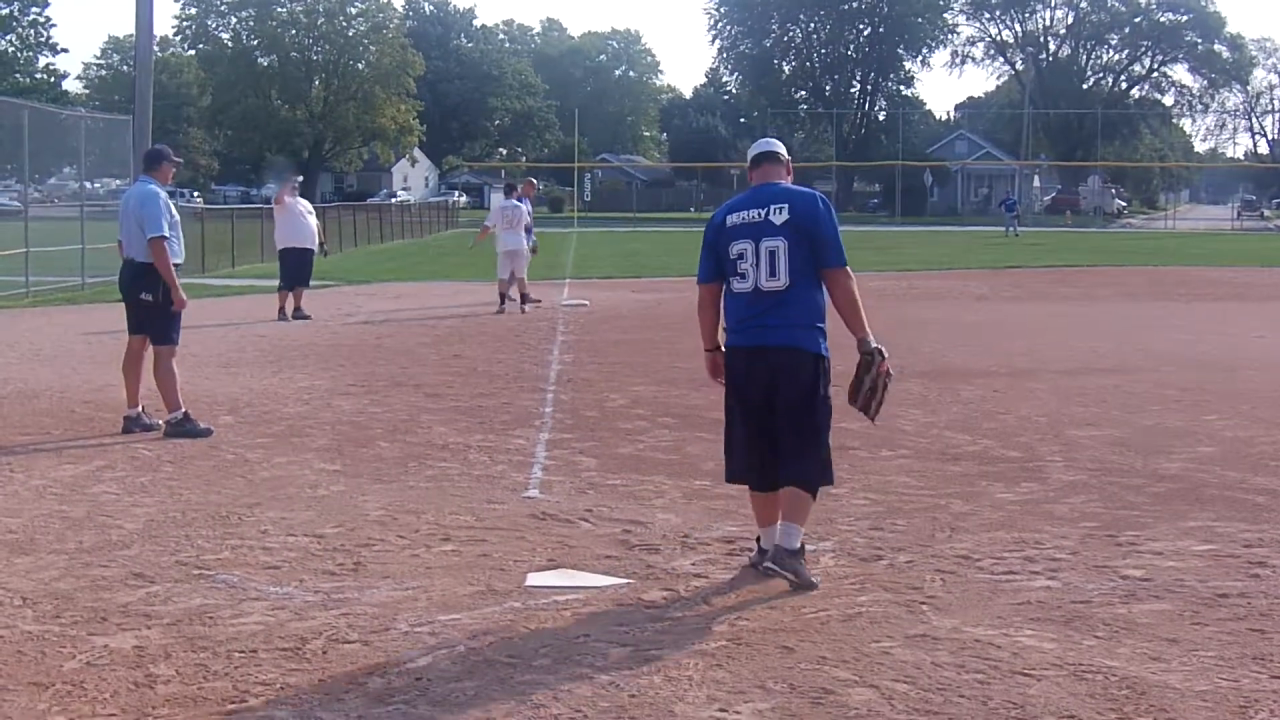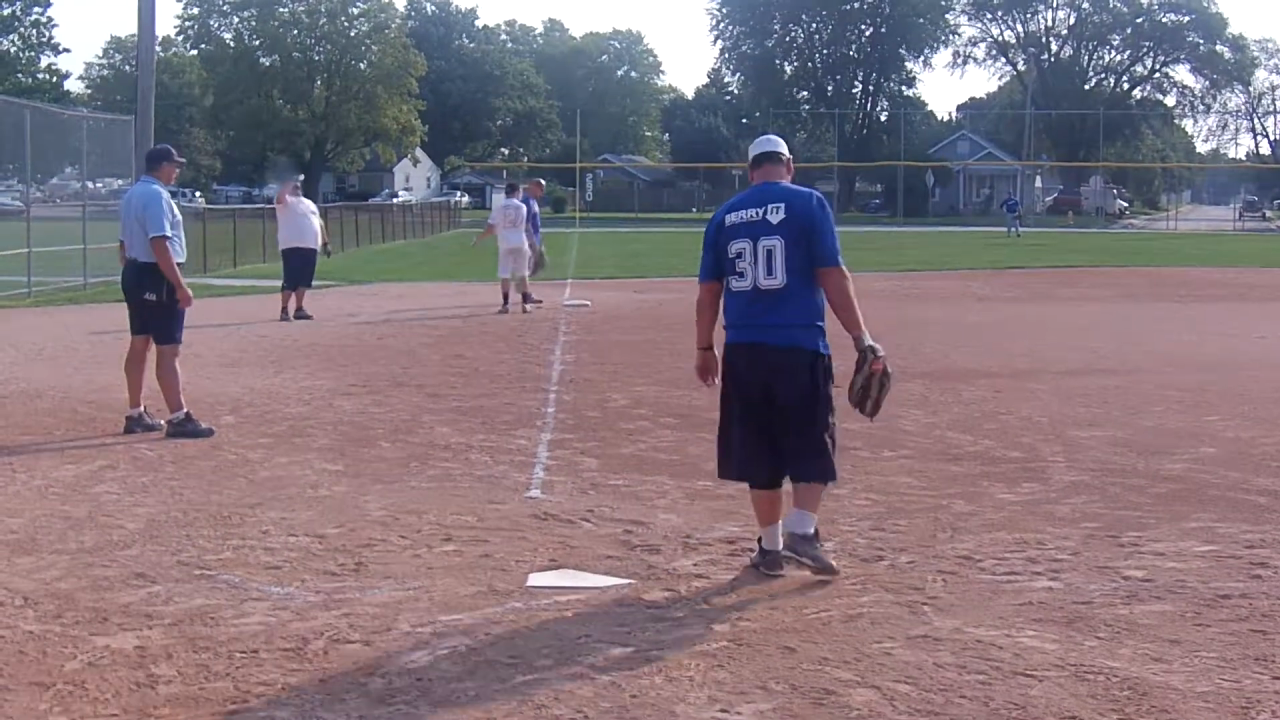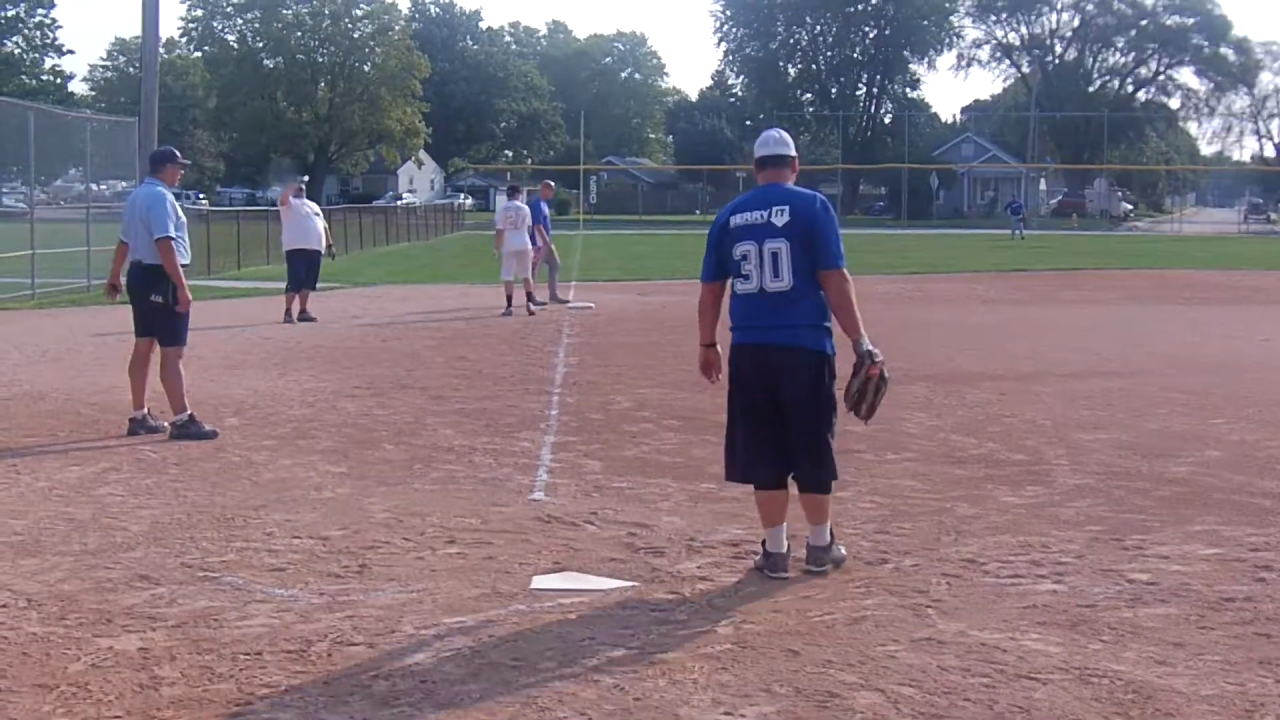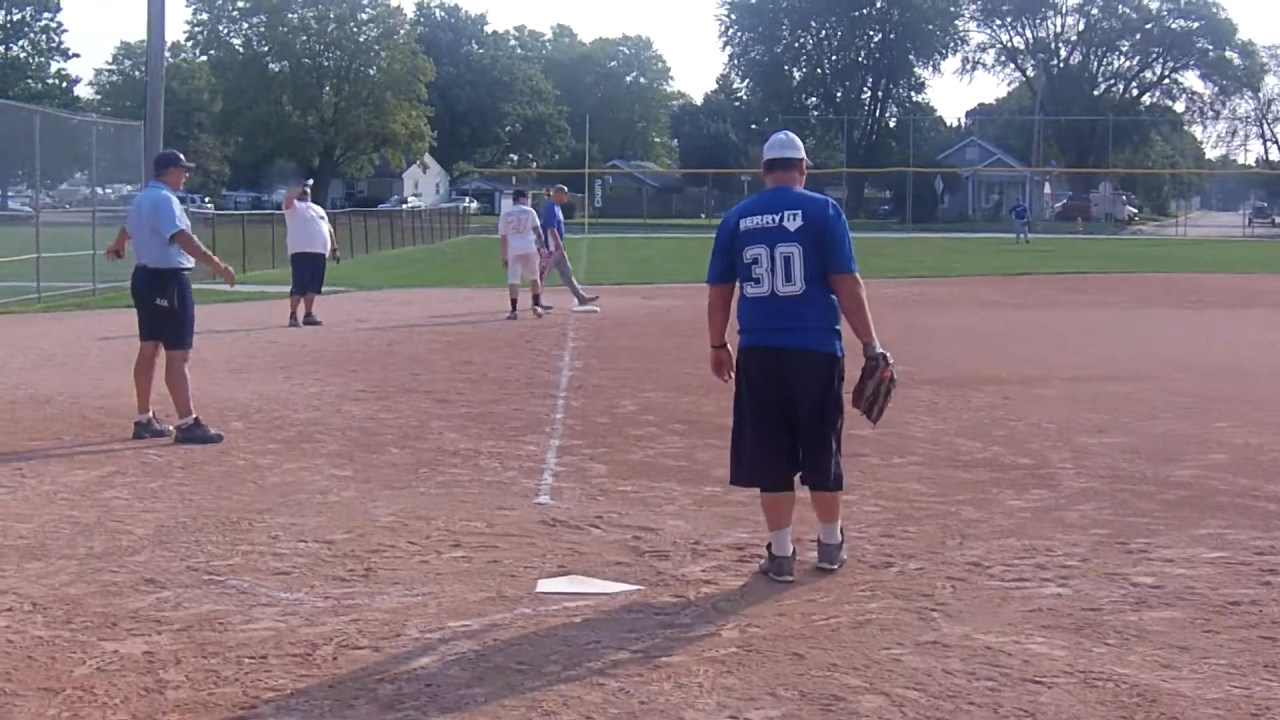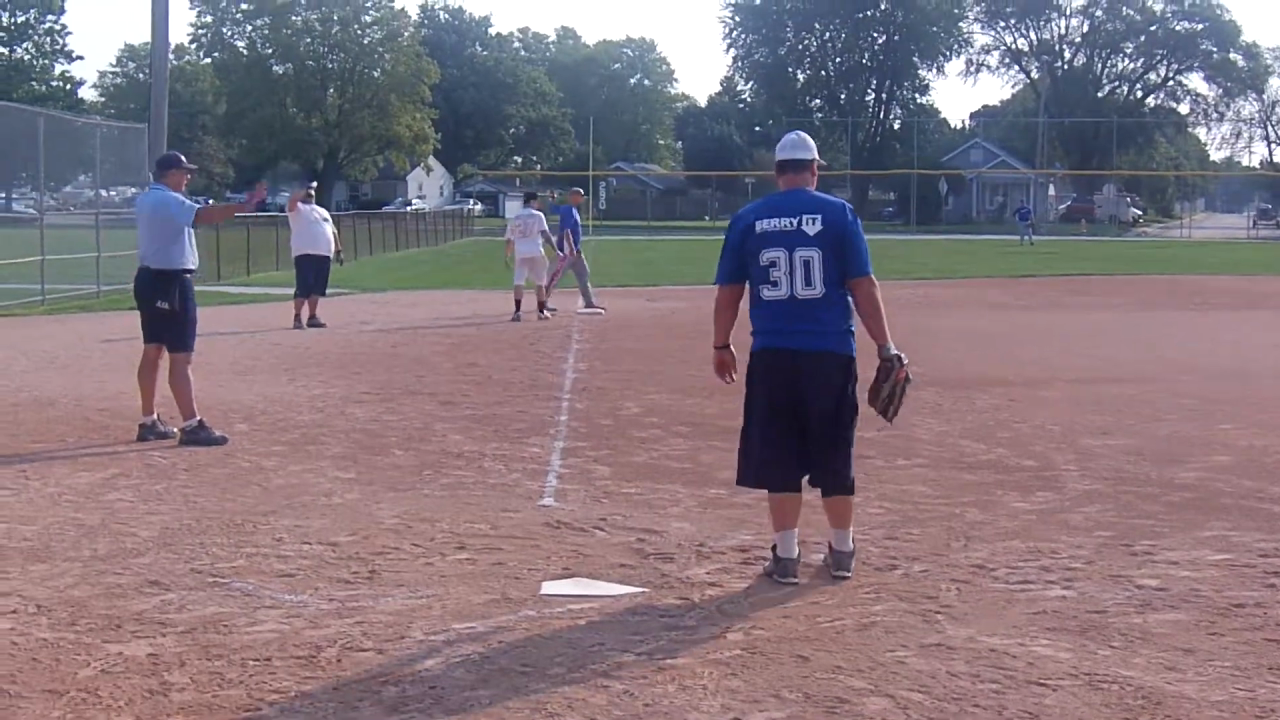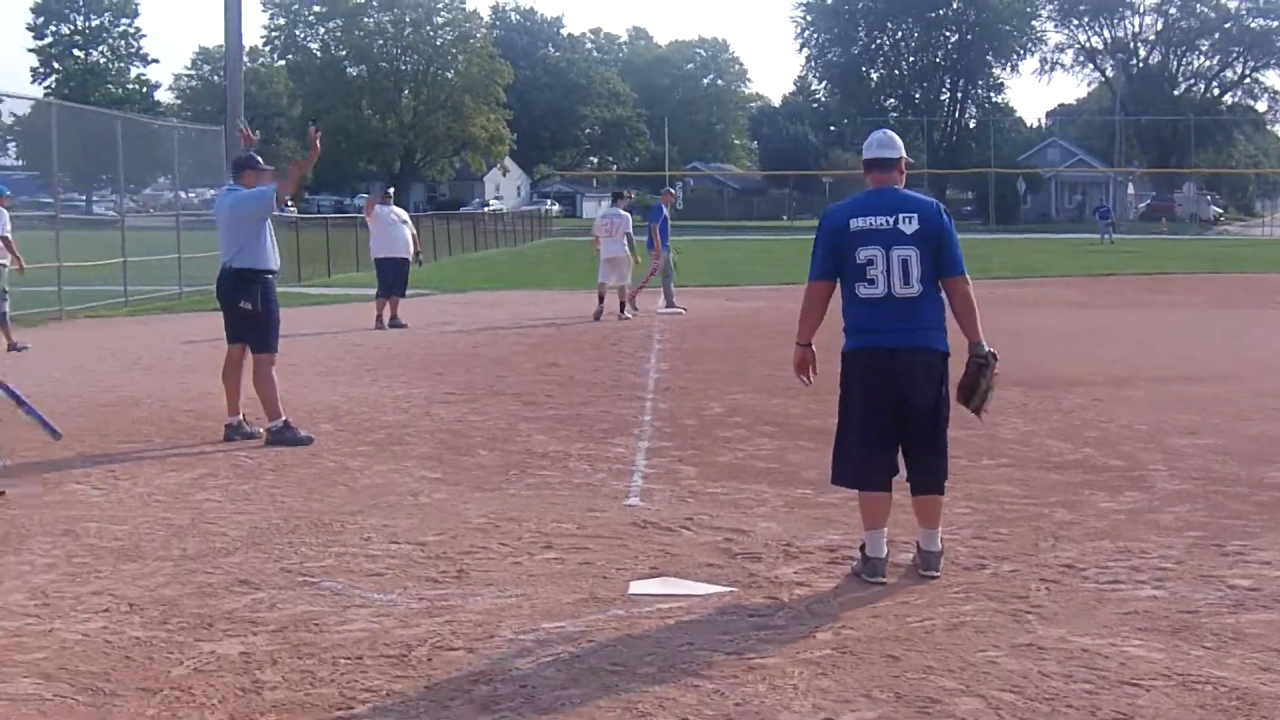
dt=0.2s
person 1, frame 1
left shoulder: (724, 216)
right shoulder: (811, 204)
left elbow: (708, 292)
right elbow: (838, 278)
left wrist: (711, 347)
right wrist: (865, 339)
left hip: (744, 350)
right hip: (799, 348)
left knee: (759, 452)
right knee: (806, 451)
left ankle: (769, 545)
right ankle: (786, 546)
person 1, frame 2
left shoulder: (725, 215)
right shoulder: (808, 203)
left elbow: (708, 291)
right elbow: (833, 276)
left wrist: (704, 348)
right wrist: (860, 337)
left hip: (743, 349)
right hip: (799, 346)
left knee: (760, 451)
right knee: (810, 447)
left ankle: (771, 548)
right ankle: (801, 534)
person 1, frame 3
left shoulder: (729, 216)
right shoulder: (812, 205)
left elbow: (710, 290)
right elbow: (835, 280)
left wrist: (707, 345)
right wrist: (859, 341)
left hip: (750, 350)
right hip: (805, 347)
left knee: (764, 455)
right knee: (814, 451)
left ankle: (776, 551)
right ankle: (819, 545)
person 1, frame 4
left shoulder: (737, 219)
right shoulder: (823, 210)
left elbow: (719, 292)
right elbow: (846, 283)
left wrist: (717, 344)
right wrist: (870, 345)
left hip: (758, 353)
right hip: (816, 351)
left knee: (770, 458)
right knee: (823, 453)
left ankle: (780, 555)
right ankle: (831, 544)
person 1, frame 5
left shoulder: (747, 219)
right shoulder: (839, 213)
left elbow: (728, 292)
right elbow: (862, 287)
left wrist: (721, 345)
right wrist: (886, 346)
left hip: (772, 356)
right hip: (829, 354)
left knee: (779, 461)
right knee: (834, 457)
left ankle: (786, 557)
right ankle: (842, 552)
person 1, frame 6
left shoulder: (839, 217)
right shoulder: (932, 212)
left elbow: (819, 288)
right elbow: (957, 285)
left wrist: (804, 343)
right wrist: (977, 344)
left hip: (866, 354)
right hip: (925, 352)
left knee: (870, 457)
right knee: (926, 456)
left ankle: (873, 556)
right ankle: (929, 551)
person 2, frame 1
left shoulder: (130, 195)
right shoulder: (154, 195)
left elbow: (123, 242)
right elbow: (158, 246)
right wrist: (176, 287)
left hip: (131, 274)
right hip: (154, 277)
left knee: (136, 345)
right knee: (165, 350)
left ankle: (134, 414)
right ankle: (177, 418)
person 2, frame 2
left shoulder: (131, 195)
right shoulder: (157, 195)
left elbow: (124, 243)
right elbow: (160, 245)
left wrist: (129, 277)
right wrist: (181, 286)
left hip: (135, 274)
right hip: (157, 277)
left knee: (139, 345)
right knee: (168, 350)
left ankle: (136, 415)
right ankle: (179, 419)
person 2, frame 3
left shoulder: (136, 197)
right shoulder: (161, 197)
left elbow: (124, 241)
right elbow: (165, 245)
left wrist: (115, 276)
right wrist: (181, 287)
left hip: (139, 275)
right hip: (161, 279)
left knee: (143, 347)
right knee: (172, 352)
left ankle: (139, 416)
right ankle: (182, 420)
person 2, frame 4
left shoulder: (141, 200)
right shoulder: (164, 200)
left elbow: (127, 231)
right elbow: (181, 236)
left wrist: (116, 249)
right wrist: (215, 263)
left hip: (143, 278)
right hip: (167, 282)
left knee: (148, 351)
right knee: (178, 355)
left ankle: (145, 420)
right ankle: (188, 424)
person 2, frame 5
left shoulder: (146, 199)
right shoulder: (168, 201)
right elbow: (204, 215)
right wrist: (245, 205)
left hip: (147, 279)
right hip: (171, 283)
left knee: (152, 352)
right knee: (180, 357)
left ankle: (149, 422)
right ankle: (193, 426)
person 2, frame 6
left shoulder: (225, 198)
right shoulder: (247, 199)
left elbow: (246, 176)
right elbow: (286, 189)
left wrist: (248, 151)
right wrist: (312, 155)
left hip: (230, 281)
right hip: (253, 284)
left knee: (236, 353)
right knee: (264, 358)
left ankle: (234, 422)
right ankle: (277, 426)
